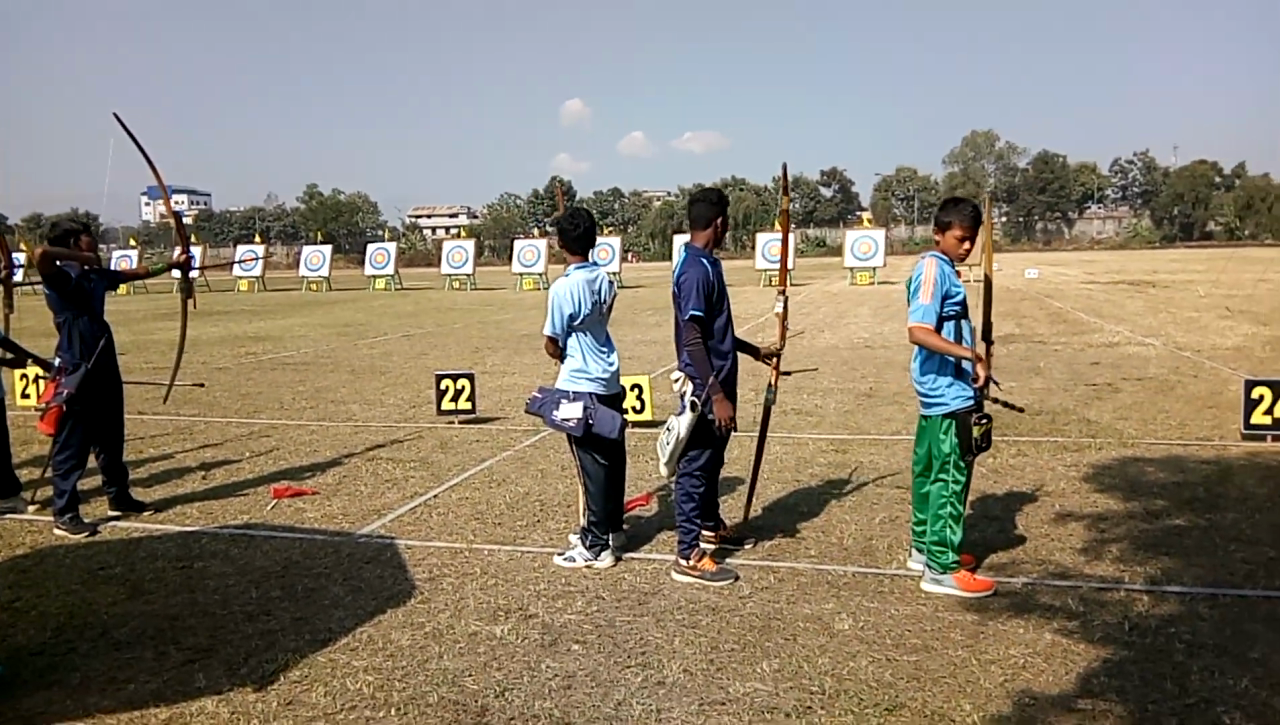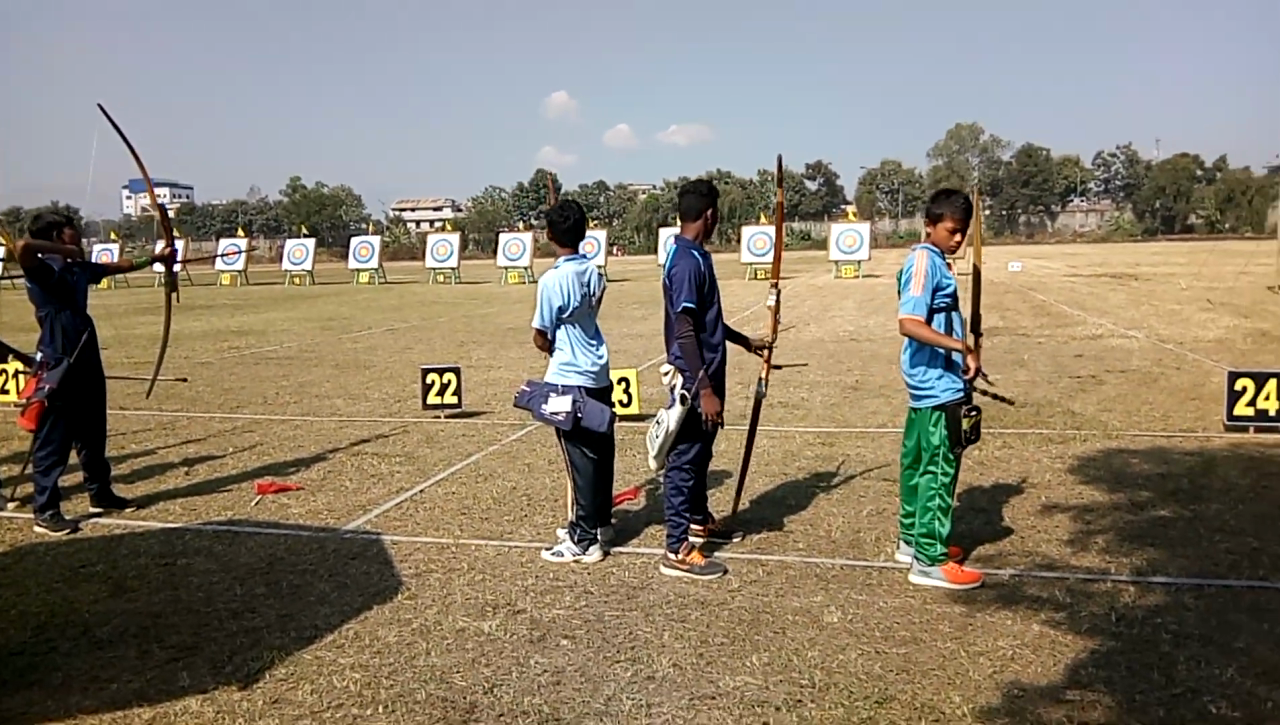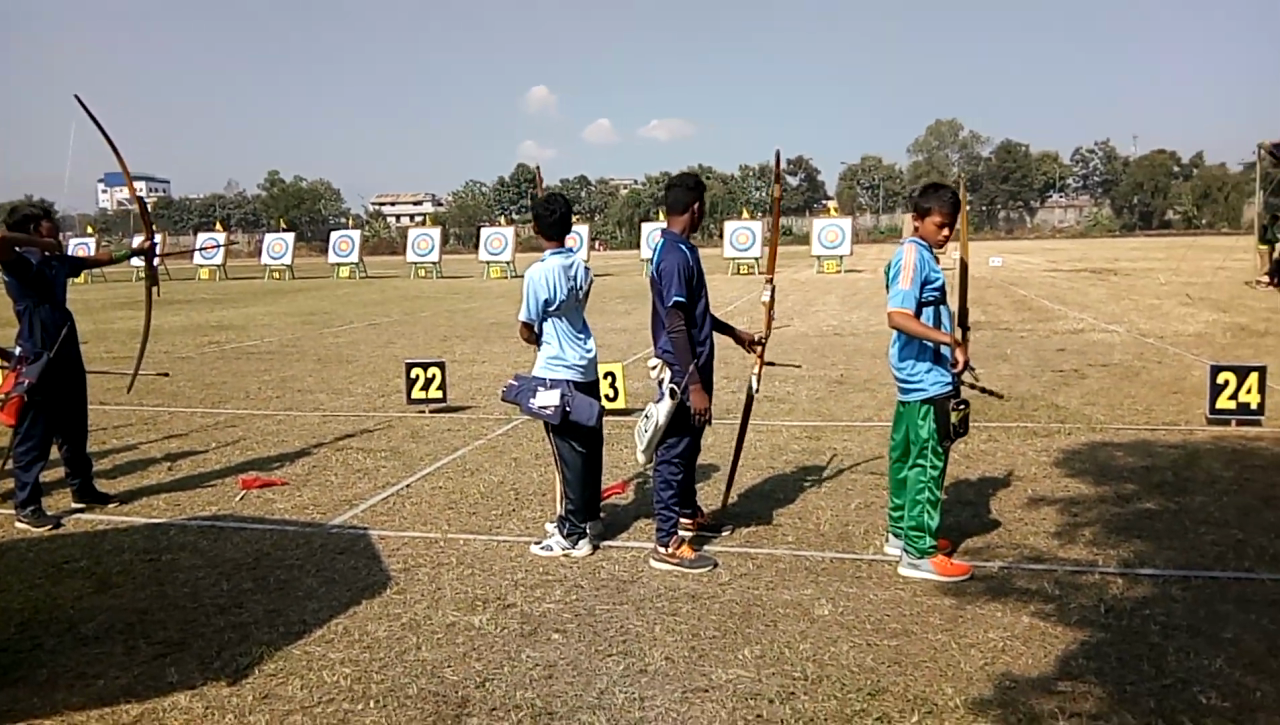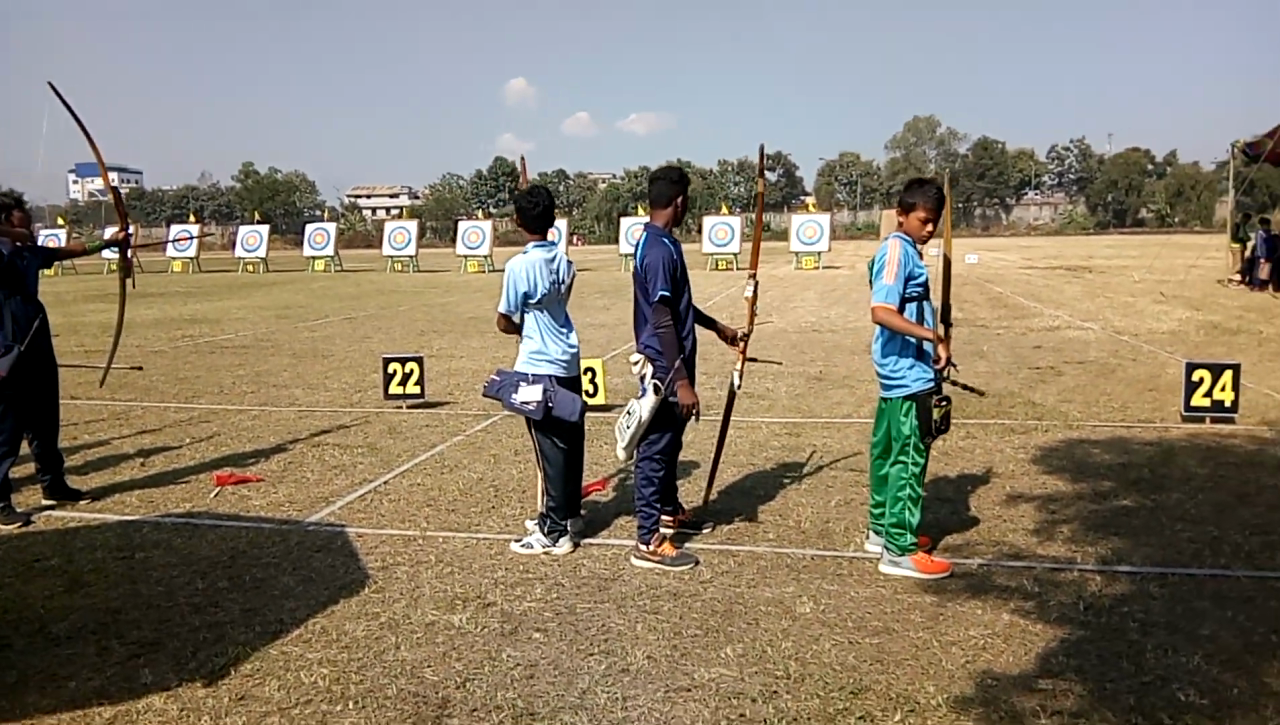
dt=0.1s
person 1, frame 1
left shoulder: (703, 263)
right shoulder: (697, 270)
right elbow: (694, 340)
left wrist: (753, 351)
right wrist: (717, 395)
left hip: (716, 379)
right hip: (705, 385)
left knee: (711, 460)
right knee: (695, 464)
left ankle: (710, 528)
right ankle: (688, 556)
person 1, frame 2
left shoulder: (692, 256)
right shoulder: (687, 262)
right elbow: (686, 332)
left wrist: (745, 341)
right wrist: (705, 390)
left hip: (703, 373)
right hip: (694, 378)
left knee: (699, 453)
right knee: (684, 458)
left ankle: (699, 521)
right ankle: (677, 550)
person 1, frame 3
left shoulder: (678, 249)
right shoulder: (675, 256)
right elbow: (676, 327)
left wrist: (736, 334)
right wrist: (694, 385)
left hip: (690, 367)
right hip: (682, 371)
left knee: (688, 447)
right knee: (673, 452)
left ankle: (687, 515)
right ankle: (666, 544)
person 1, frame 4
left shoulder: (659, 243)
right shoulder: (659, 250)
right elbow: (663, 321)
left wrist: (719, 328)
right wrist: (682, 382)
left hip: (670, 363)
right hip: (665, 366)
left knee: (669, 443)
right knee: (654, 448)
left ankle: (669, 511)
right ankle: (648, 542)
person 2, frame 1
left shoulder: (942, 268)
right shoulder: (933, 269)
right elbow: (918, 331)
left wrist: (970, 360)
right wrist: (971, 354)
left hip: (940, 390)
right hip: (948, 392)
left knee: (931, 471)
right knee: (950, 476)
left ankle: (925, 548)
right ankle: (941, 568)
person 2, frame 2
left shoulder: (933, 261)
right shoulder: (924, 262)
right elbow: (909, 323)
left wrist: (960, 353)
right wrist: (962, 347)
left hip: (930, 382)
right hip: (936, 385)
left knee: (919, 463)
right knee: (938, 468)
left ankle: (912, 539)
right ankle: (929, 561)
person 2, frame 3
left shoulder: (922, 254)
right shoulder: (913, 256)
right elbow: (898, 317)
left wrist: (948, 346)
right wrist: (950, 340)
left hip: (919, 375)
right hip: (926, 378)
left knee: (908, 456)
right knee: (927, 461)
left ankle: (901, 533)
right ankle: (919, 553)
person 2, frame 4
left shoulder: (905, 250)
right shoulder: (896, 251)
right elbow: (881, 312)
left wrist: (930, 343)
right wrist: (933, 337)
left hip: (901, 372)
right hip: (907, 375)
left knee: (889, 452)
right knee: (908, 458)
left ankle: (882, 529)
right ankle: (899, 550)
person 3, frame 1
left shoulder: (563, 288)
right shoulder: (604, 281)
left elbow: (552, 346)
left hip: (579, 387)
right hip: (608, 383)
left knee: (593, 466)
right knee: (612, 460)
left ankle: (596, 545)
right ankle: (610, 529)
person 3, frame 2
left shoulder: (552, 280)
right shoulder: (594, 273)
left elbow: (540, 338)
left hip: (568, 380)
right hip: (598, 376)
left knee: (581, 460)
right knee: (600, 454)
left ankle: (584, 540)
right ankle: (597, 523)
person 3, frame 3
left shoulder: (538, 273)
right shoulder: (581, 267)
left elbow: (527, 331)
left hip: (556, 374)
right hip: (585, 370)
left knee: (570, 454)
right knee: (588, 448)
left ankle: (574, 534)
right ankle: (586, 517)
person 3, frame 4
left shoulder: (519, 266)
right shoulder: (564, 261)
left elbow: (504, 322)
left hip: (538, 369)
right hip: (567, 365)
left knee: (551, 450)
right knee: (570, 445)
left ankle: (555, 533)
right ankle: (566, 515)
person 4, frame 1
left shoulder: (97, 275)
right shoulder: (61, 277)
left elbow: (134, 273)
right elbow: (41, 254)
left wrist: (170, 265)
right wrist: (83, 258)
left hip: (104, 367)
right hip: (76, 371)
left knee: (111, 438)
right knee: (72, 443)
left ankle: (118, 497)
right ankle: (64, 514)
person 4, frame 2
left shoulder: (79, 268)
right shoulder: (43, 270)
left elbow: (117, 266)
right elbow: (22, 246)
left wrist: (155, 258)
right wrist: (66, 251)
left hip: (86, 362)
right hip: (58, 365)
left knee: (92, 434)
right knee: (54, 439)
left ankle: (100, 494)
right ankle: (45, 511)
person 4, frame 3
left shoulder: (58, 262)
left elbow: (96, 260)
left wrist: (134, 252)
right wrist: (44, 244)
left hip: (66, 356)
right hip: (37, 360)
left knee: (74, 428)
right knee: (34, 435)
left ankle: (82, 489)
person 4, frame 4
left shoulder: (31, 252)
left elbow: (70, 250)
left wrist: (108, 242)
left hip: (38, 348)
left knee: (45, 423)
left ankle: (53, 485)
